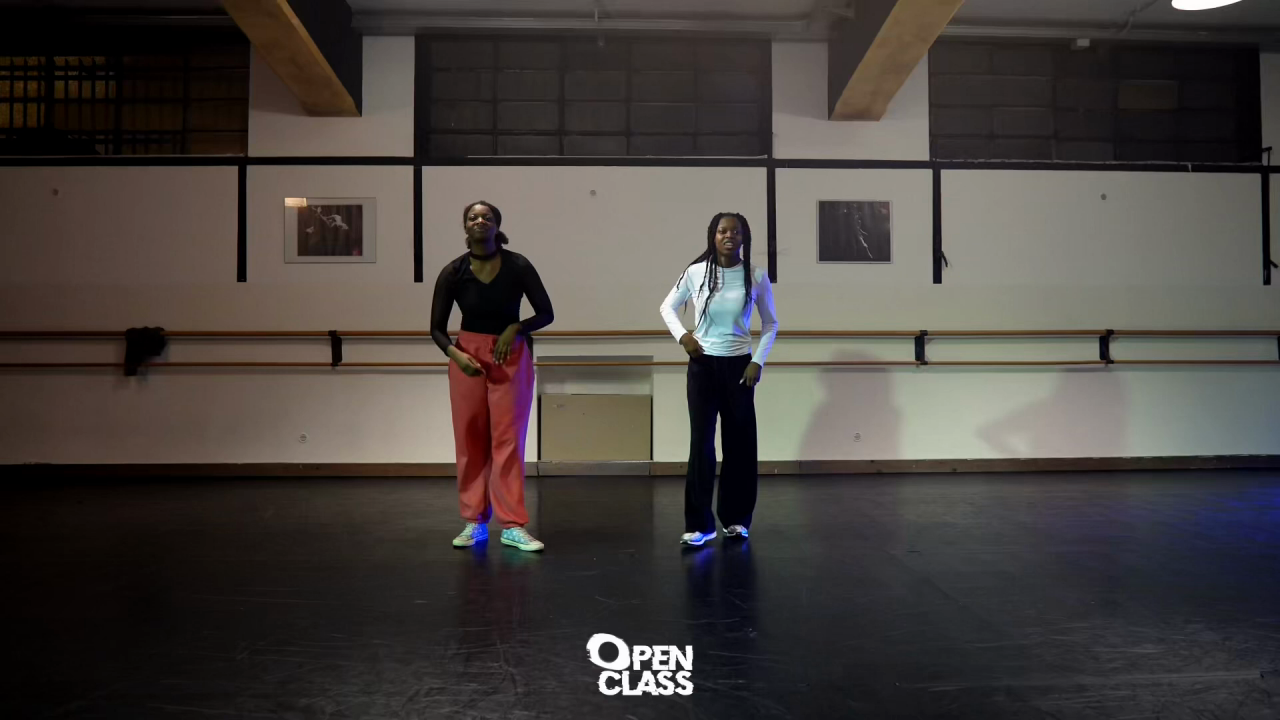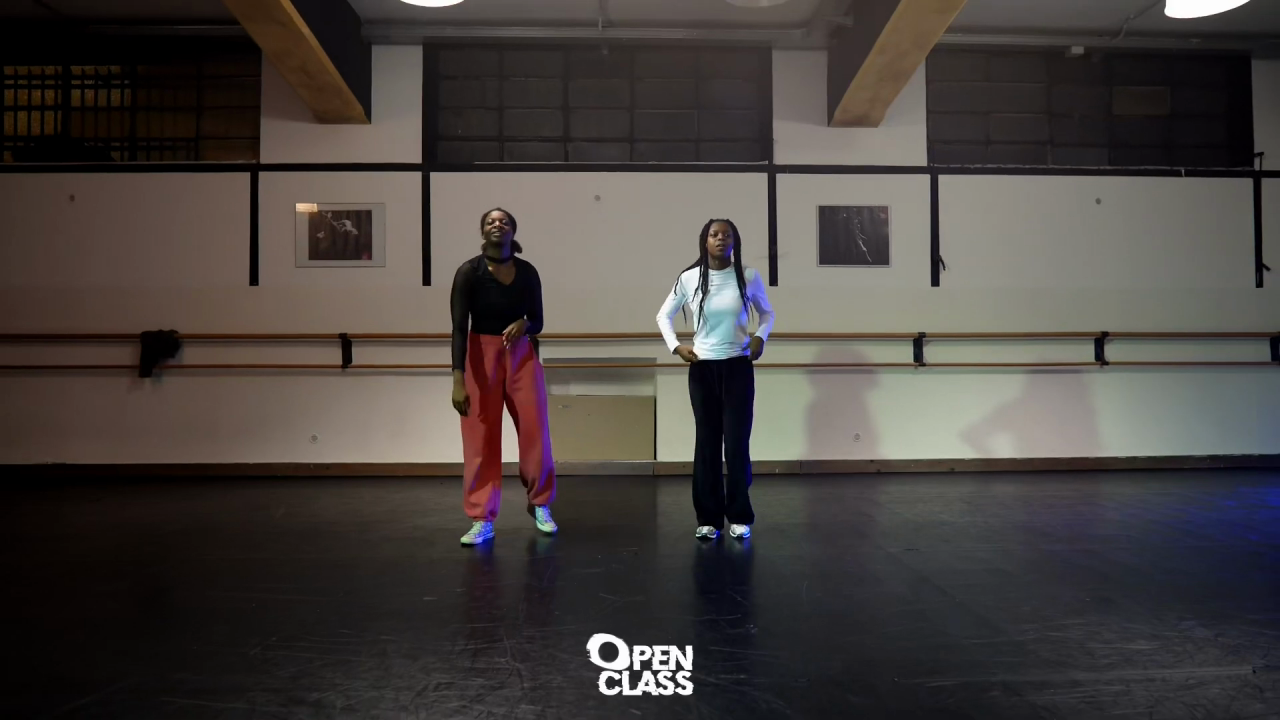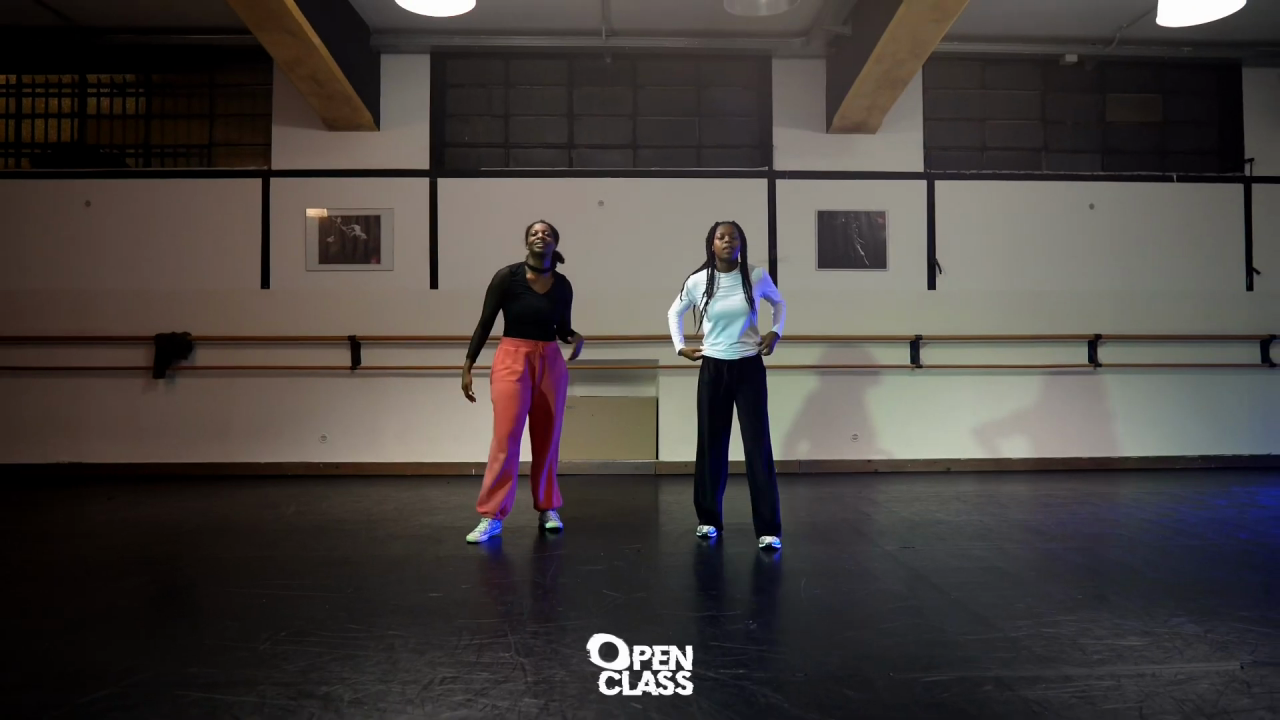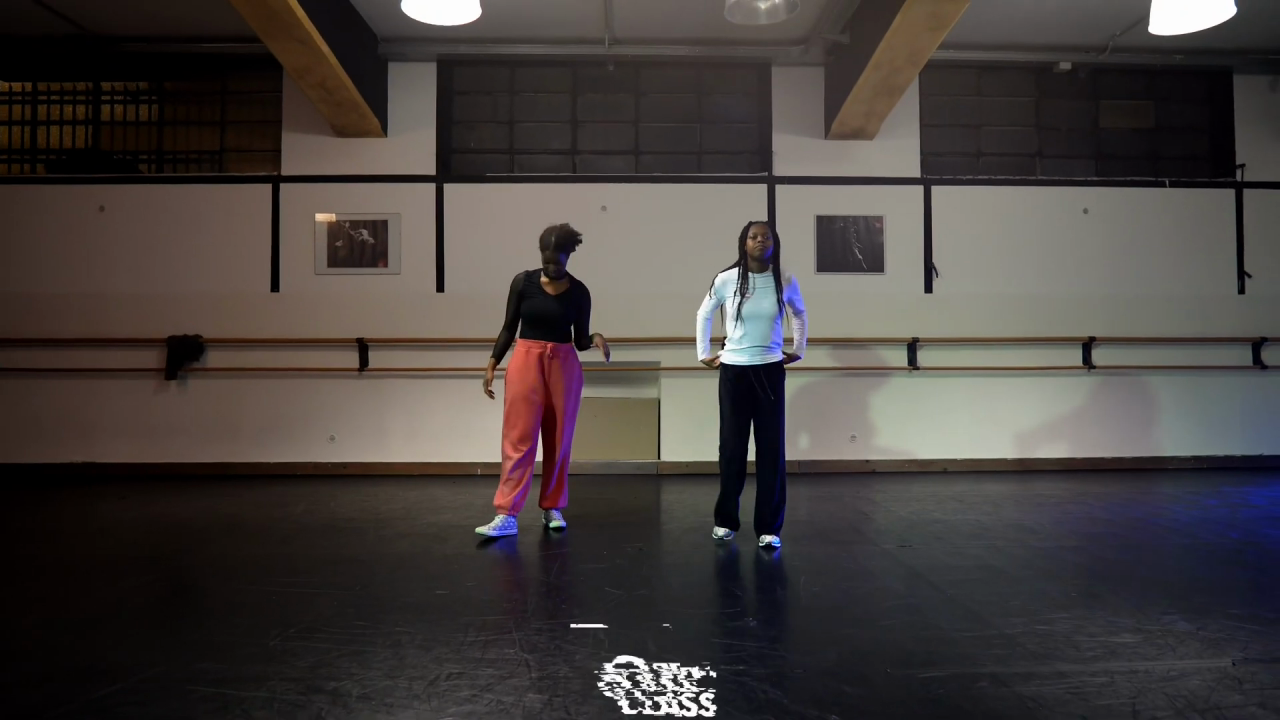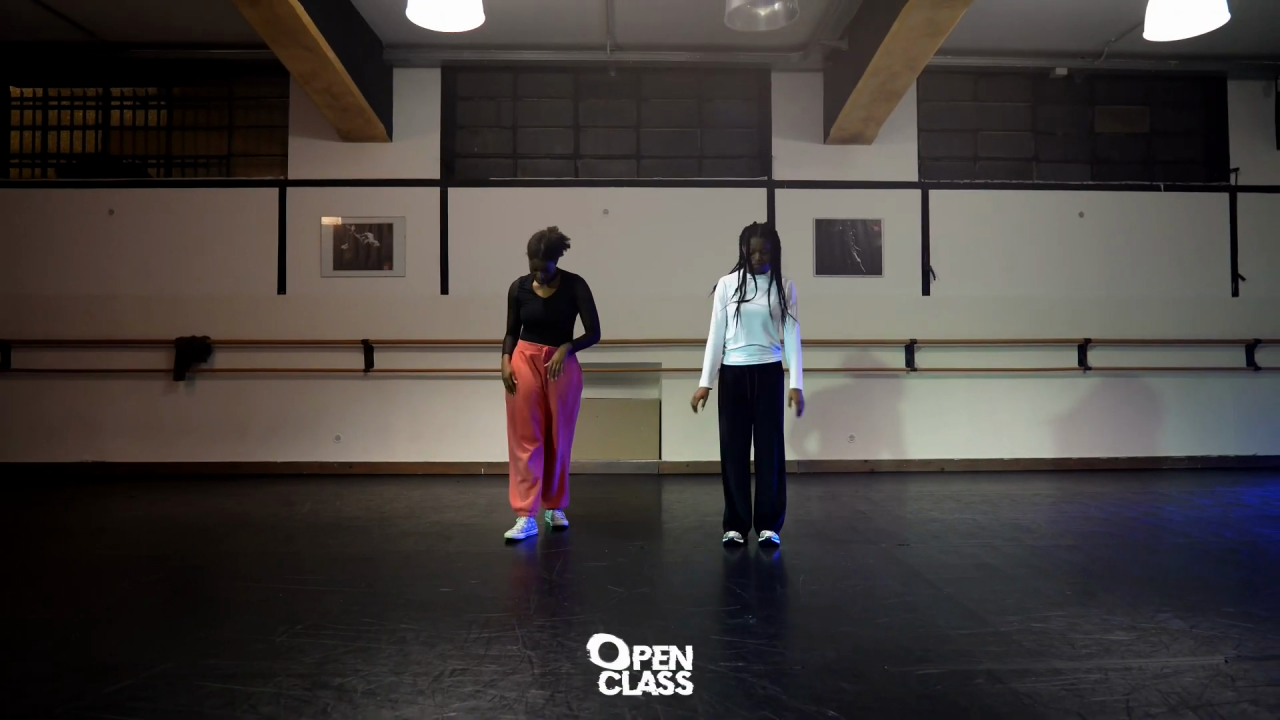
dt=0.4s
person 1, frame 1
left shoulder: (519, 266)
right shoulder: (452, 272)
left elbow: (546, 314)
right elbow: (437, 327)
left wrist: (514, 330)
right wrist: (456, 355)
left hip: (511, 357)
right hip: (469, 355)
left knee: (508, 440)
right knee: (470, 442)
left ankle: (514, 525)
right ankle: (475, 521)
person 1, frame 2
left shoulder: (528, 272)
right shoulder: (469, 272)
left elbow: (537, 323)
right elbow: (459, 328)
left wrist: (521, 324)
right wrist: (459, 379)
left hip: (521, 357)
right hip: (481, 357)
left knee: (535, 432)
right knee: (480, 440)
left ankle: (540, 505)
right ankle: (482, 520)
person 1, frame 3
left shoulder: (562, 285)
right shoulder: (507, 277)
right elbow: (485, 323)
left wrist: (574, 337)
right wrist: (467, 366)
left hip: (550, 362)
right hip: (512, 359)
left knee: (547, 438)
right knee: (506, 437)
left ankle: (548, 508)
right ankle: (492, 517)
person 1, frame 4
left shoulder: (579, 291)
right shoulder: (523, 282)
left elbow: (580, 333)
right elbow: (509, 328)
left wrist: (595, 339)
right wrist: (492, 364)
left hip: (564, 364)
right hip: (525, 360)
left knee: (558, 439)
right knee: (519, 438)
left ankle: (552, 507)
right ankle: (506, 515)
person 1, frame 5
left shoulder: (575, 285)
right shoulder: (519, 287)
left elbow: (594, 332)
right elbow: (512, 331)
left wrist: (566, 349)
right wrist: (506, 359)
left hip: (562, 364)
right hip: (524, 363)
left knee: (558, 440)
right knee: (525, 440)
left ankle: (555, 506)
right ankle: (526, 516)
person 2, frame 1
left shoulder: (757, 277)
right shoulder: (695, 273)
left elbow: (770, 323)
right elbow: (668, 307)
left wrist: (758, 361)
right wrist: (682, 334)
left hip: (738, 367)
right hip: (702, 366)
left knee: (739, 444)
right knee: (701, 442)
left ankle: (736, 518)
right ankle: (700, 524)
person 2, frame 2
left shoulder: (748, 277)
right shoulder: (689, 279)
left elbow: (766, 312)
right elbow: (664, 315)
left wrist: (761, 336)
right wrist: (674, 345)
left hip: (738, 368)
right hip: (703, 368)
left knee: (736, 443)
right knee: (707, 443)
left ankle: (738, 515)
right ankle: (709, 518)
person 2, frame 3
left shoulder: (757, 276)
right shoulder: (697, 281)
left elbow: (778, 303)
right elbow: (674, 313)
left wrist: (776, 332)
right wrist: (680, 345)
left hip: (750, 368)
right hip: (713, 369)
left knee: (758, 446)
right knee: (711, 444)
left ankle: (768, 528)
right ankle: (709, 518)
person 2, frame 4
left shoulder: (785, 282)
right shoulder: (726, 280)
left elbow: (800, 314)
right elbow: (703, 316)
left wrist: (798, 350)
right wrist: (704, 354)
left hip: (770, 373)
right hip: (734, 372)
left knee: (771, 449)
right knee: (732, 448)
left ankle: (768, 527)
right ankle: (725, 519)
person 2, frame 5
left shoulder: (785, 286)
right shoulder: (727, 284)
left elbow: (793, 335)
right elbow: (715, 334)
left wrist: (796, 383)
right wrist: (705, 381)
left hip: (768, 374)
right hip: (732, 374)
left knee: (770, 450)
right knee: (734, 450)
left ankle: (769, 524)
right ankle: (735, 524)
